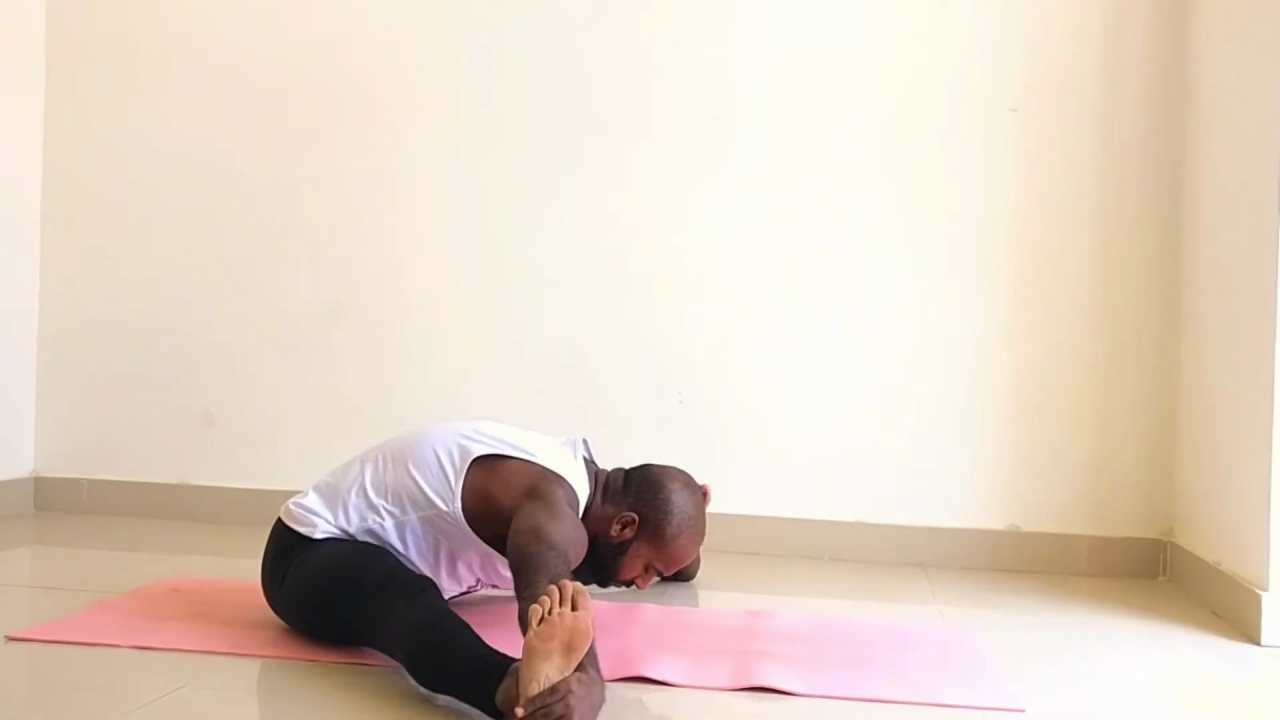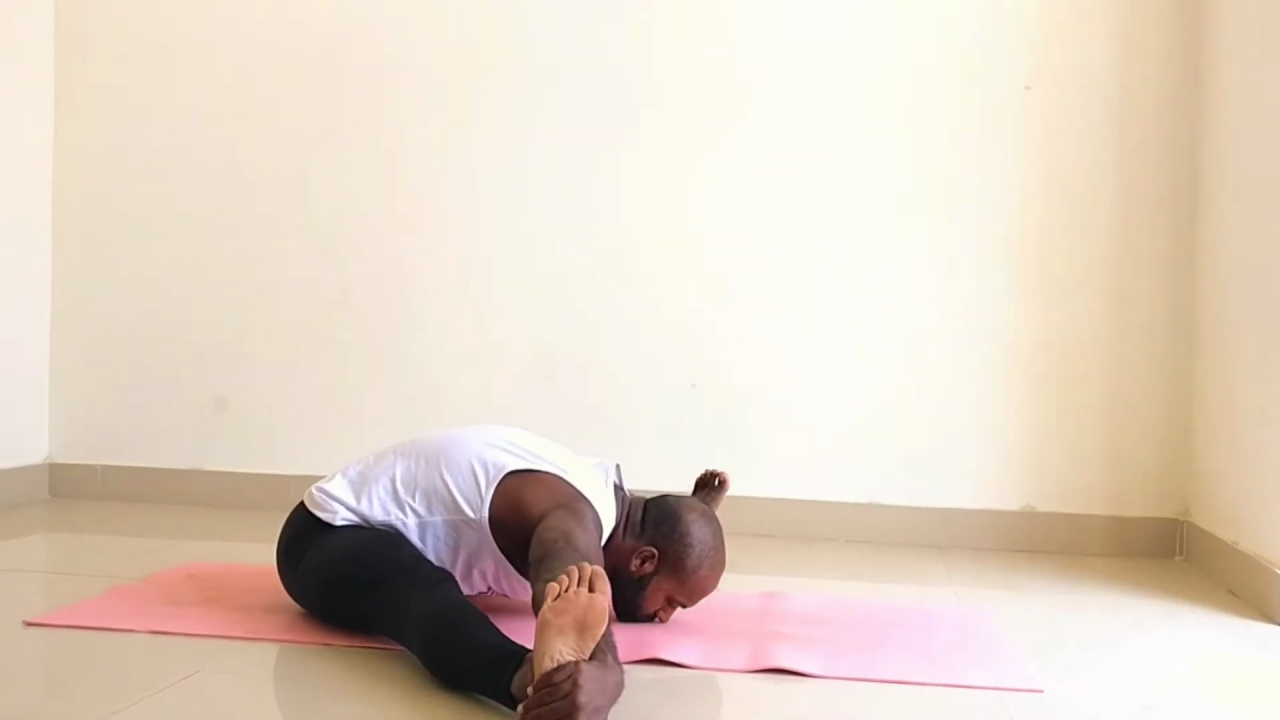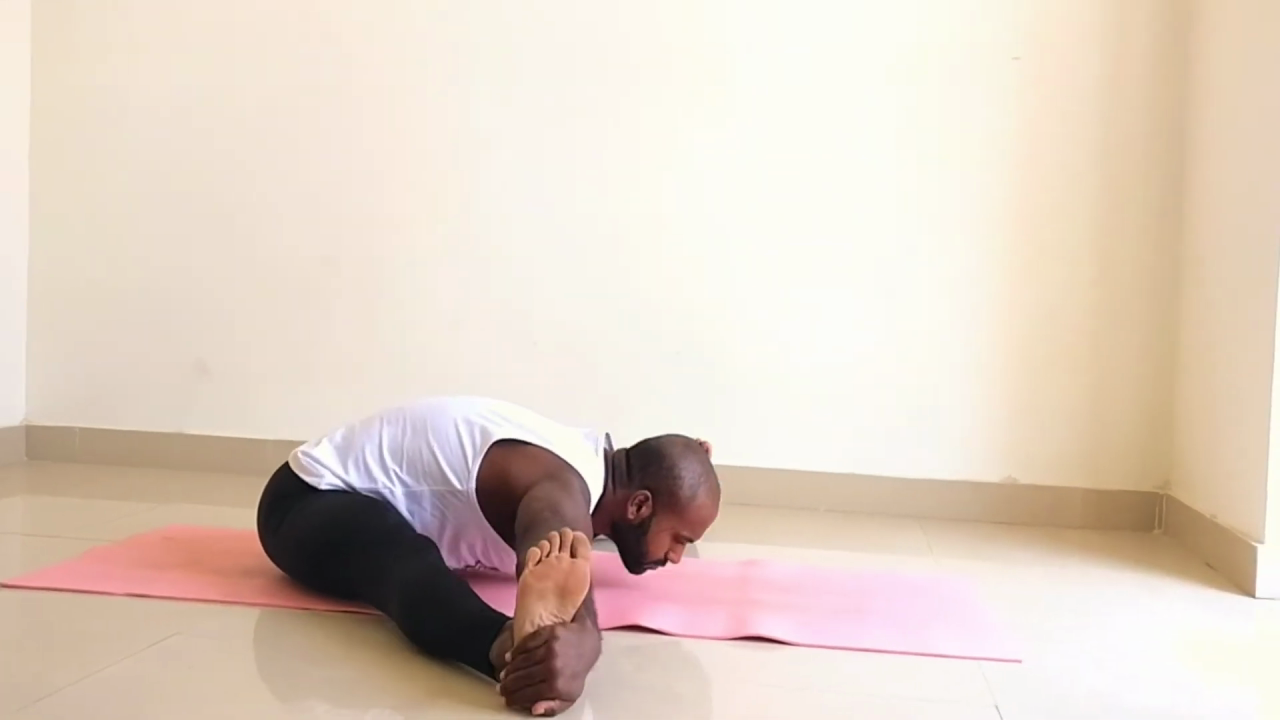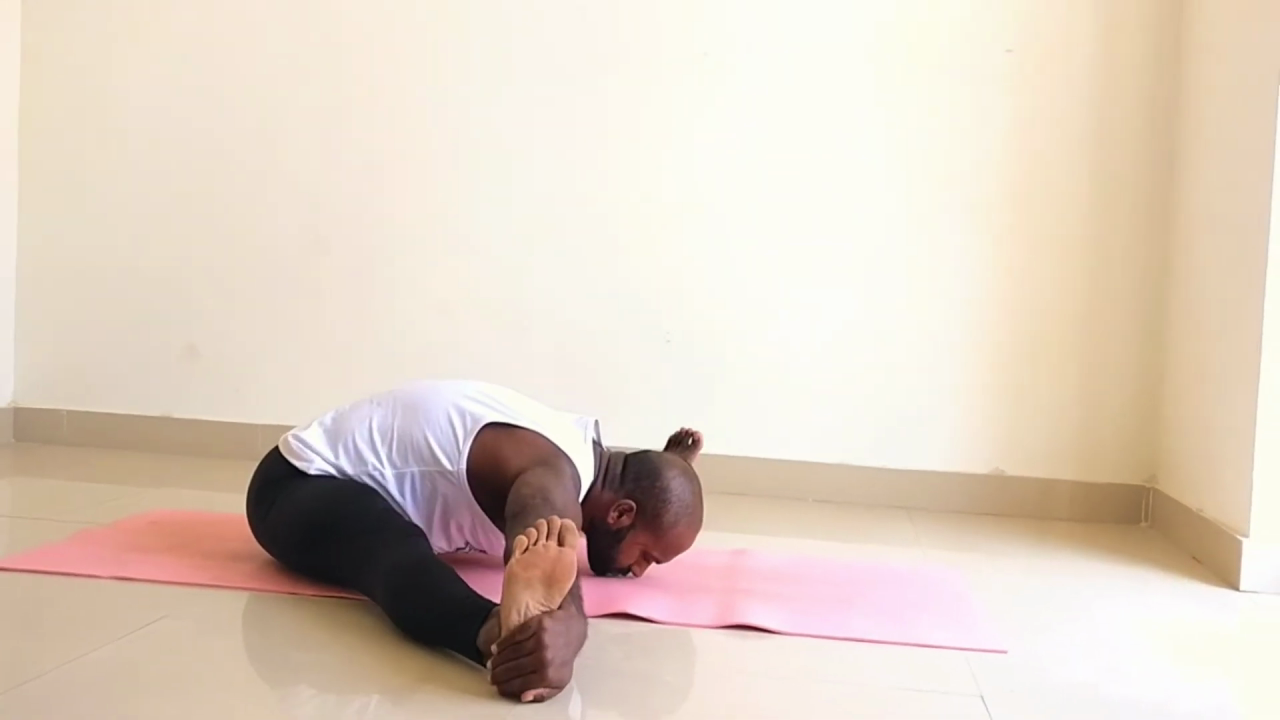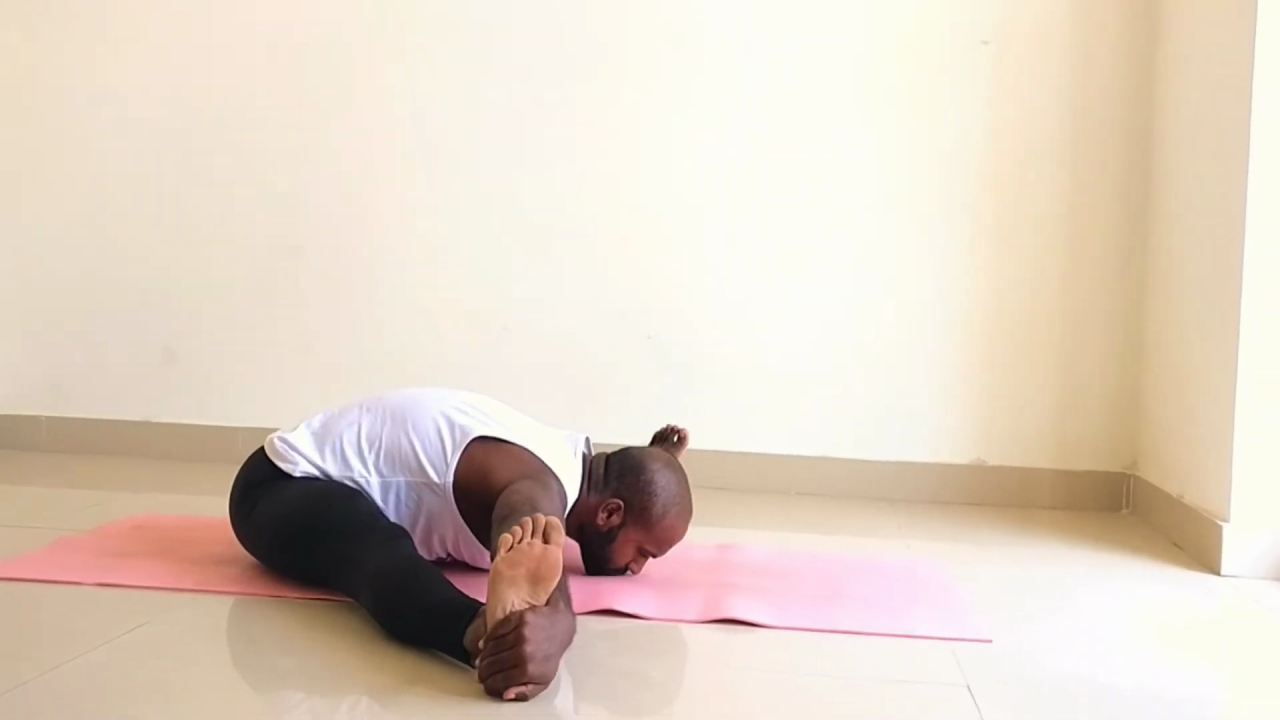
dt=0.5s
person 1, frame 1
left shoulder: (584, 478)
right shoulder: (552, 506)
right elbow: (550, 600)
right wrist: (587, 682)
left hip: (378, 541)
right hip: (312, 550)
right knee: (407, 604)
person 1, frame 2
left shoulder: (606, 494)
right shoulder: (577, 520)
right elbow: (567, 603)
left wrist: (695, 508)
right wrist: (604, 674)
left hip: (388, 523)
right hip: (329, 534)
right knee: (426, 592)
person 1, frame 3
left shoulder: (595, 459)
right shoulder: (563, 488)
right elbow: (556, 570)
right wrist: (580, 641)
left hip: (374, 488)
right hip: (310, 499)
right knee: (408, 562)
person 1, frame 4
left shoulder: (586, 448)
right shoulder: (553, 476)
right elbow: (543, 564)
left wrist: (666, 468)
right wrist: (564, 628)
left hip: (366, 468)
right hip: (301, 483)
right knee: (395, 550)
person 1, frame 5
left shoulder: (573, 458)
right shoulder: (537, 489)
right elbow: (533, 565)
left wrist: (651, 466)
right wrist: (552, 626)
left hip: (345, 474)
right hip: (284, 485)
right knee: (379, 549)
